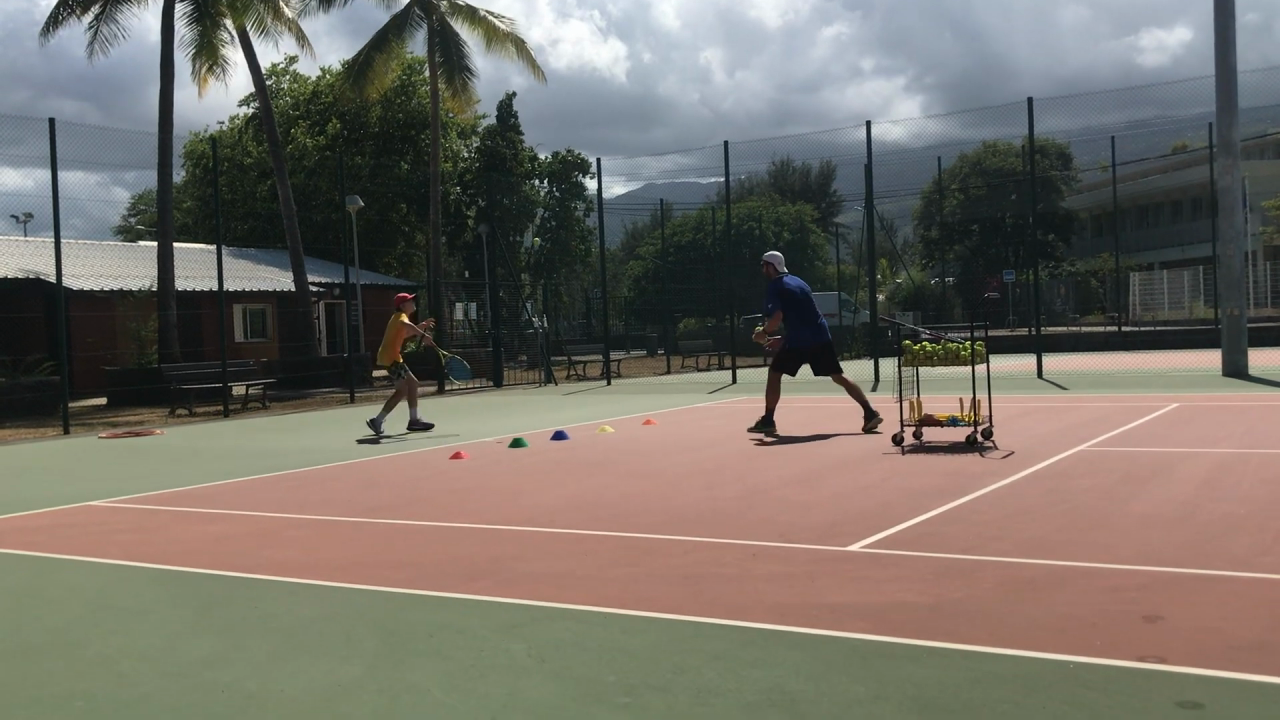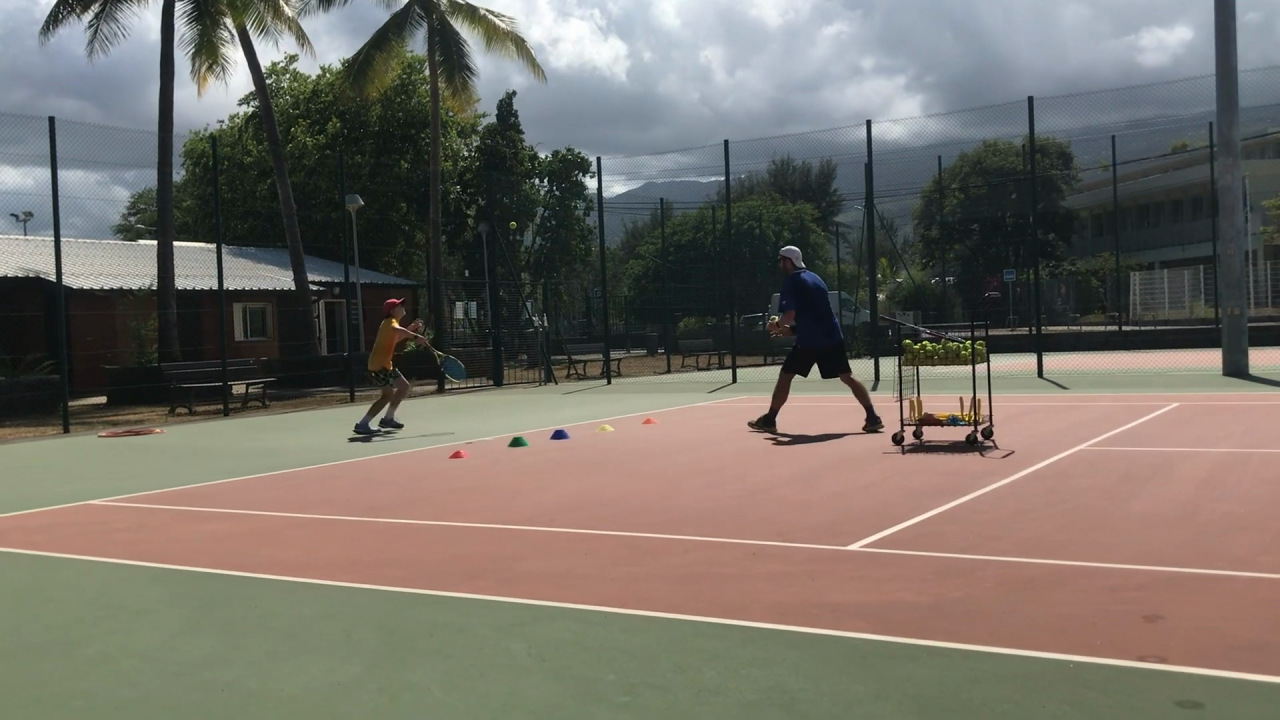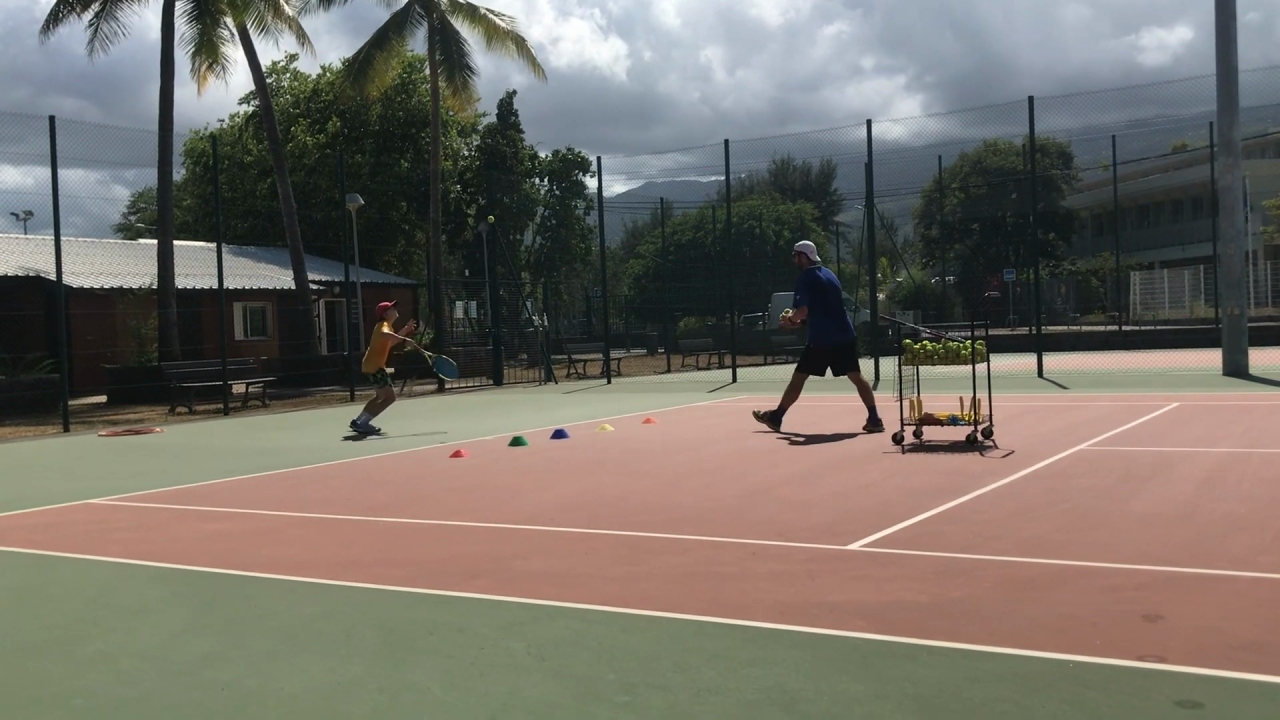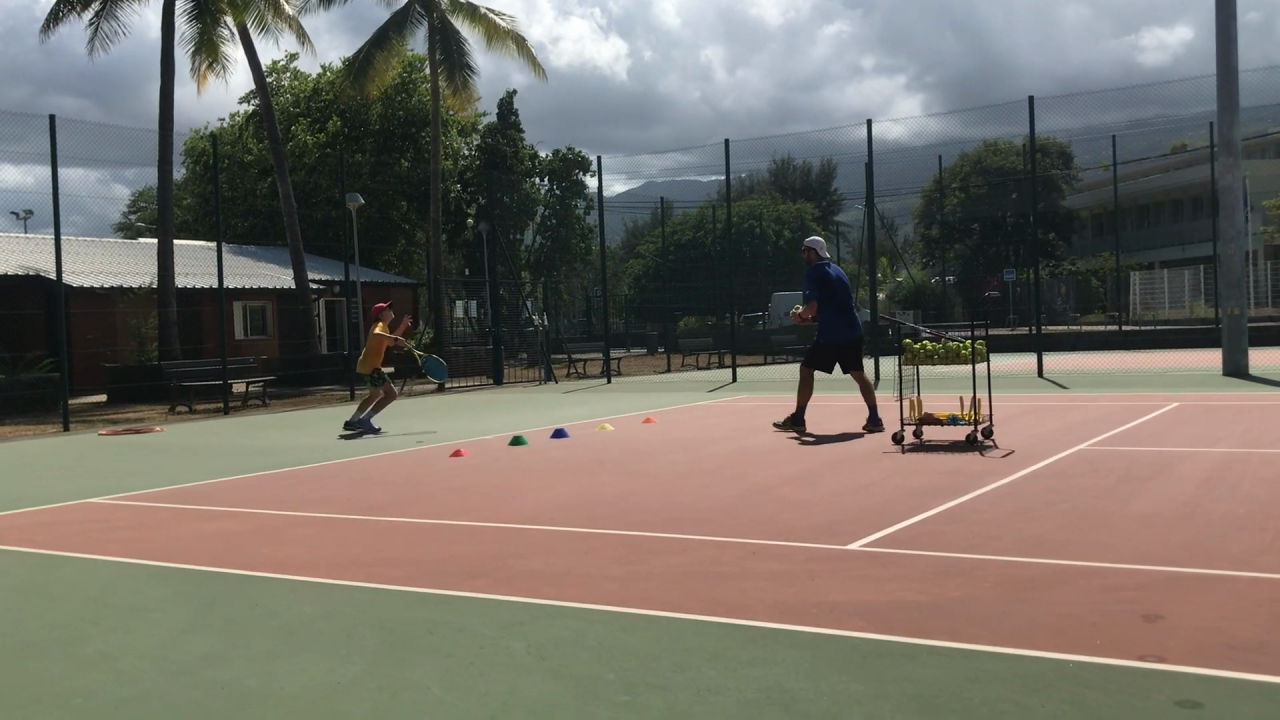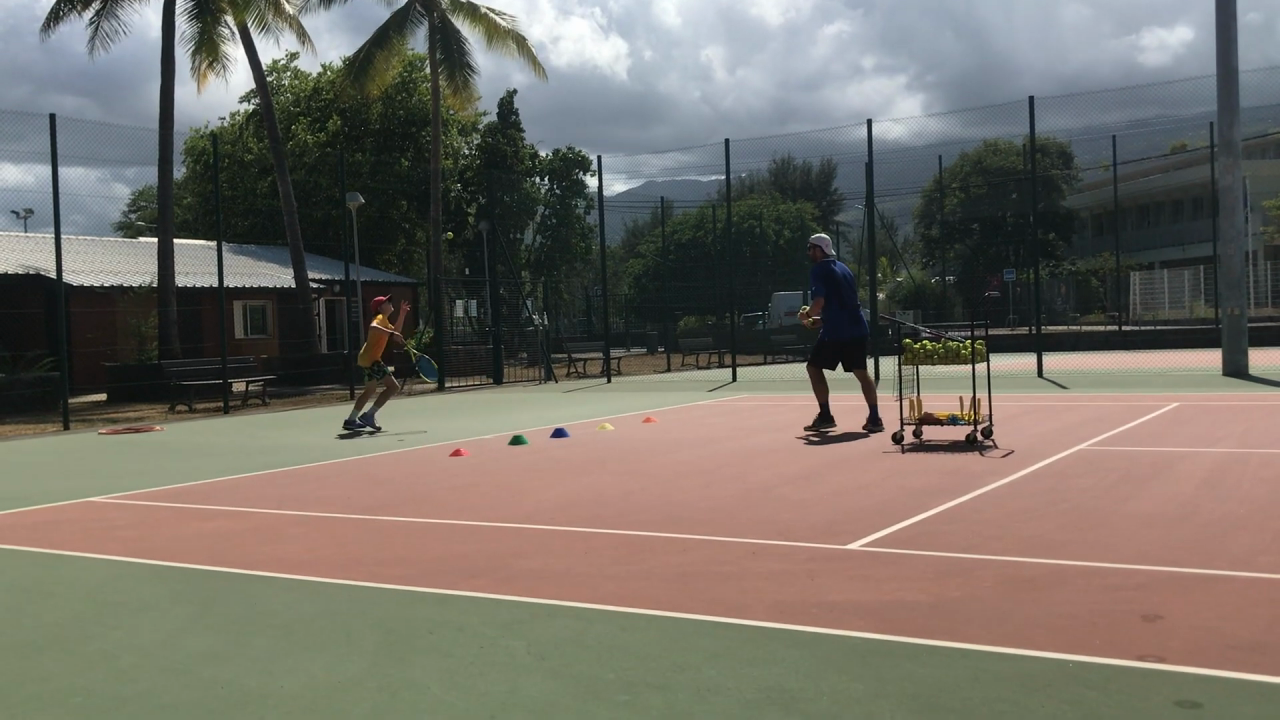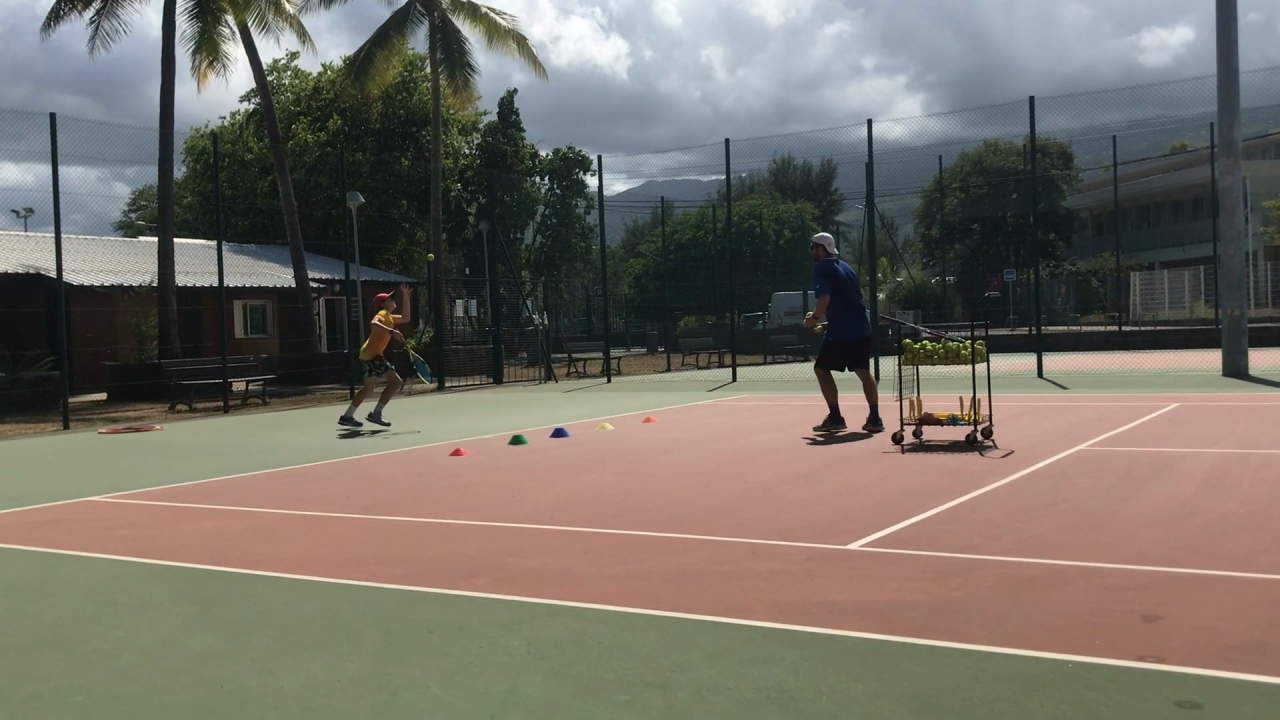
dt=0.1s
person 1, frame 1
left shoulder: (774, 287)
right shoulder: (797, 282)
left elbow: (776, 317)
left wrist: (764, 332)
right wrist: (782, 339)
left hip: (797, 340)
right hip: (820, 335)
left knee: (774, 374)
right knee: (839, 377)
left ankle: (767, 421)
right ankle: (871, 414)
person 1, frame 2
left shoulder: (791, 282)
right shoulder: (815, 278)
left elbow: (789, 315)
left wrist: (777, 325)
right wrist: (792, 329)
left hip: (810, 340)
right hip: (833, 335)
left knee: (785, 375)
right knee: (847, 377)
left ankle: (769, 419)
right ankle: (872, 417)
person 1, frame 3
left shoulder: (805, 278)
right shoulder: (829, 274)
left elbow: (802, 311)
left wrist: (790, 319)
right wrist: (801, 322)
left hip: (822, 338)
right hip: (845, 334)
left knee: (800, 375)
right knee: (855, 375)
left ankle: (776, 418)
right ankle: (874, 419)
person 1, frame 4
left shoulder: (813, 273)
right shoulder: (838, 271)
left elbow: (812, 306)
left wrist: (800, 315)
right wrist: (812, 318)
left hip: (830, 334)
right hip: (853, 331)
left knee: (807, 370)
right knee: (859, 374)
left ankle: (797, 419)
right ankle: (874, 419)
person 1, frame 5
left shoulder: (818, 270)
right shoulder: (843, 268)
left elbow: (819, 301)
left wrist: (807, 315)
right wrist: (821, 319)
left hip: (835, 331)
right hip: (858, 328)
left knee: (814, 367)
right knee: (861, 372)
left ankle: (825, 416)
right ankle: (874, 419)
person 1, frame 6
left shoulder: (822, 269)
right shoulder: (846, 267)
left elbow: (824, 299)
left wrist: (813, 318)
left hip: (840, 331)
right hip: (862, 328)
left knee: (822, 369)
right knee: (864, 372)
left ankle: (835, 417)
right ankle: (874, 419)
